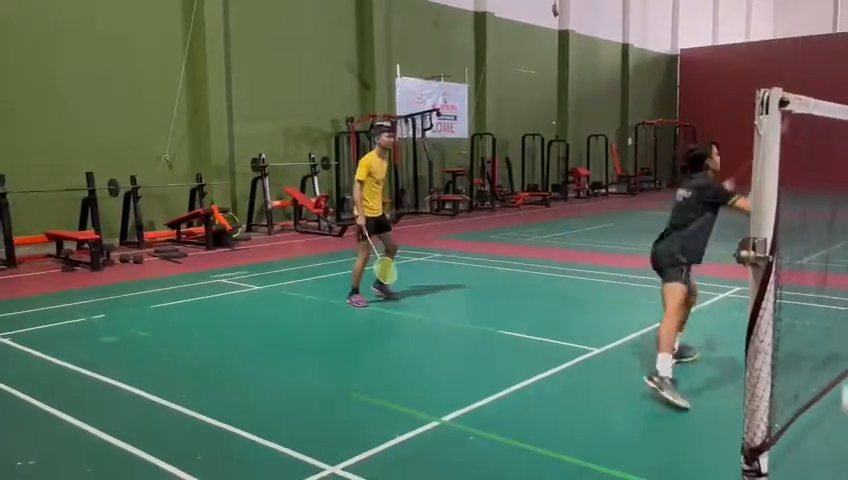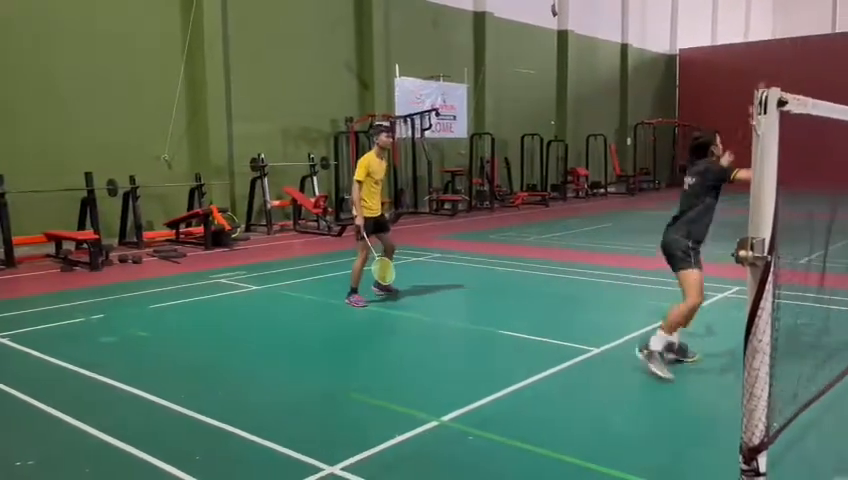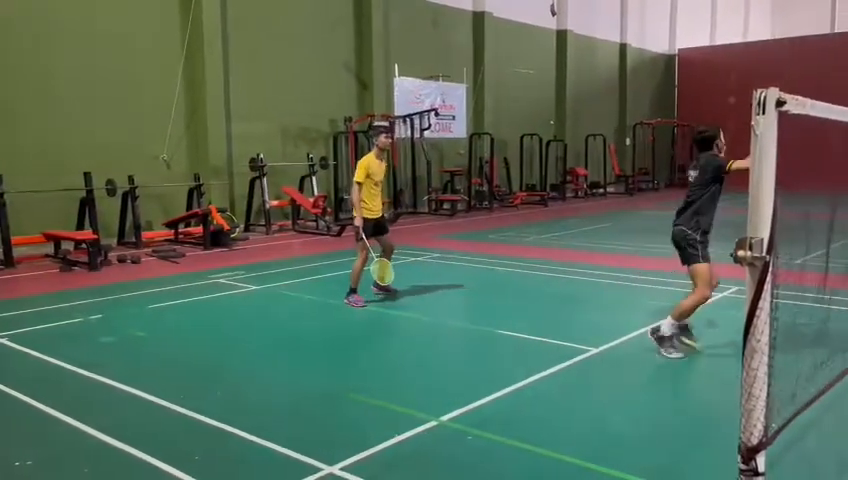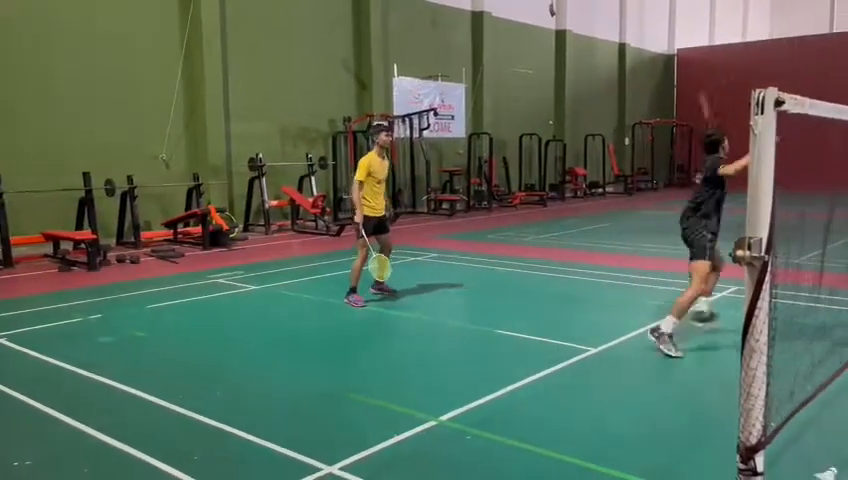
dt=0.1s
person 1, frame 1
left shoulder: (693, 183)
right shoulder: (708, 185)
right elbow: (747, 206)
left wrist: (724, 189)
left hip: (667, 251)
right hip: (674, 255)
left knee: (689, 299)
right knee: (673, 314)
left ankle: (674, 348)
right ankle: (661, 377)
person 1, frame 2
left shoulder: (697, 169)
right shoulder: (710, 169)
right elbow: (747, 176)
left wrist: (723, 164)
left hip: (678, 239)
right hip: (683, 242)
left knee: (695, 296)
right knee: (693, 299)
left ankle: (673, 344)
right ankle: (653, 349)
person 1, frame 3
left shoulder: (703, 162)
right shoulder: (713, 161)
right elbow: (741, 165)
left wrist: (721, 157)
left hip: (685, 230)
right hip: (690, 233)
left knee: (711, 281)
right knee: (703, 291)
left ankle: (681, 326)
right ankle: (663, 331)
person 1, frame 4
left shoulder: (711, 164)
right shoulder: (714, 163)
right elbow: (730, 170)
left hip: (698, 228)
right hip: (700, 231)
left knee: (717, 264)
right knee: (698, 286)
left ankle: (703, 309)
right ankle: (663, 330)
person 2, frame 1
left shoulder: (385, 161)
right shoulder: (367, 160)
right elbow: (357, 188)
right wrist: (360, 214)
left hip: (378, 212)
right hip: (366, 214)
left knee: (392, 247)
right knee: (364, 254)
left ankle: (380, 283)
right ankle: (354, 293)
person 2, frame 2
left shoulder: (384, 161)
right shoulder: (365, 160)
right elbow: (356, 189)
right wrist: (359, 215)
left hip: (378, 212)
right hip: (364, 215)
left knee: (390, 247)
right knee: (363, 254)
left ankle: (381, 283)
right ankle: (352, 293)
person 2, frame 3
left shoulder: (383, 162)
right shoulder: (365, 162)
right elbow: (355, 190)
right wrist: (358, 216)
left hip: (378, 214)
right hip: (364, 216)
left knee: (389, 248)
right knee: (363, 255)
left ankle: (380, 283)
right ankle: (352, 293)
person 2, frame 4
left shoulder: (386, 160)
right shoulder: (367, 160)
right elbow: (356, 188)
left wrist: (385, 207)
right wrist: (358, 213)
left hip: (380, 212)
right hip: (366, 214)
left knee: (387, 247)
right knee: (363, 253)
left ankle: (378, 283)
right ankle: (351, 293)
